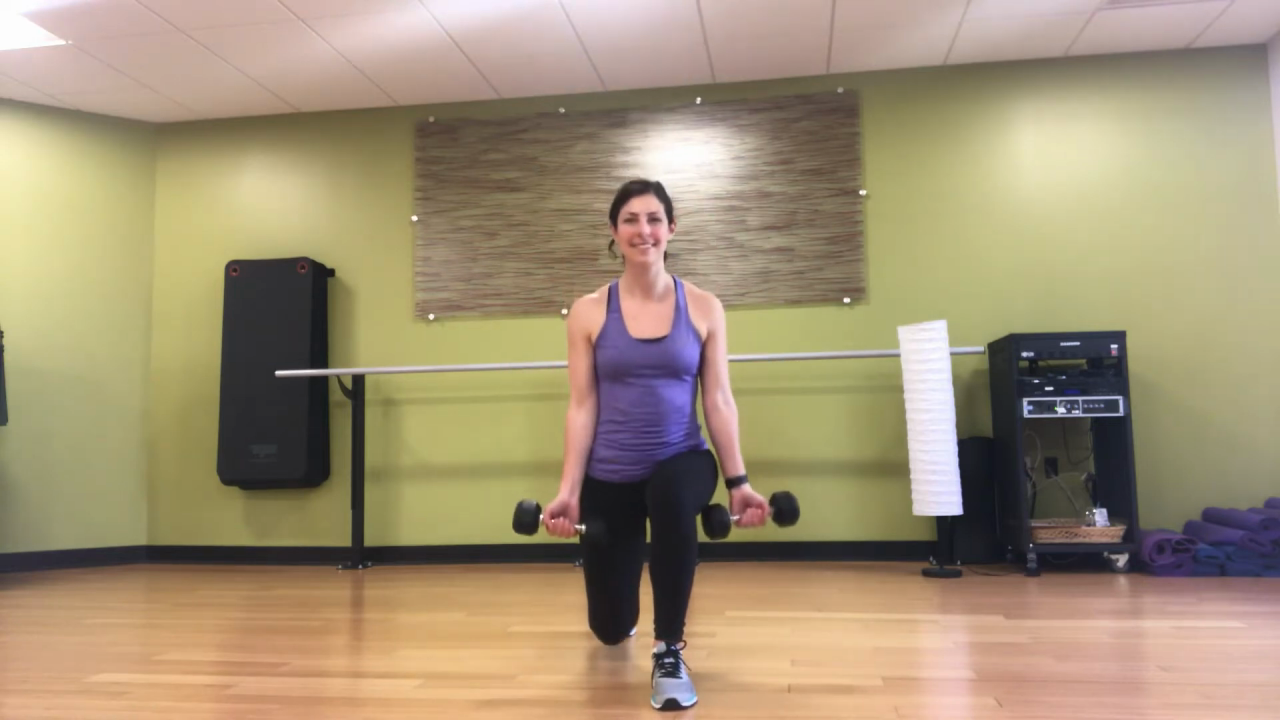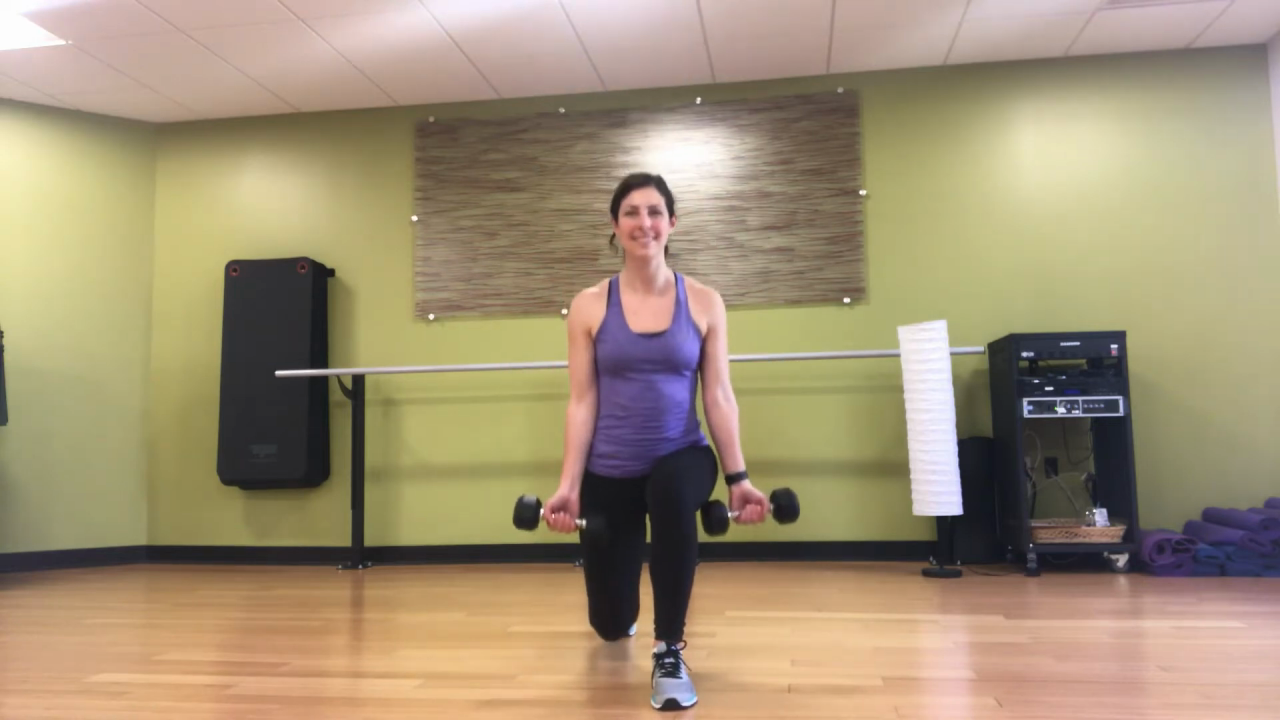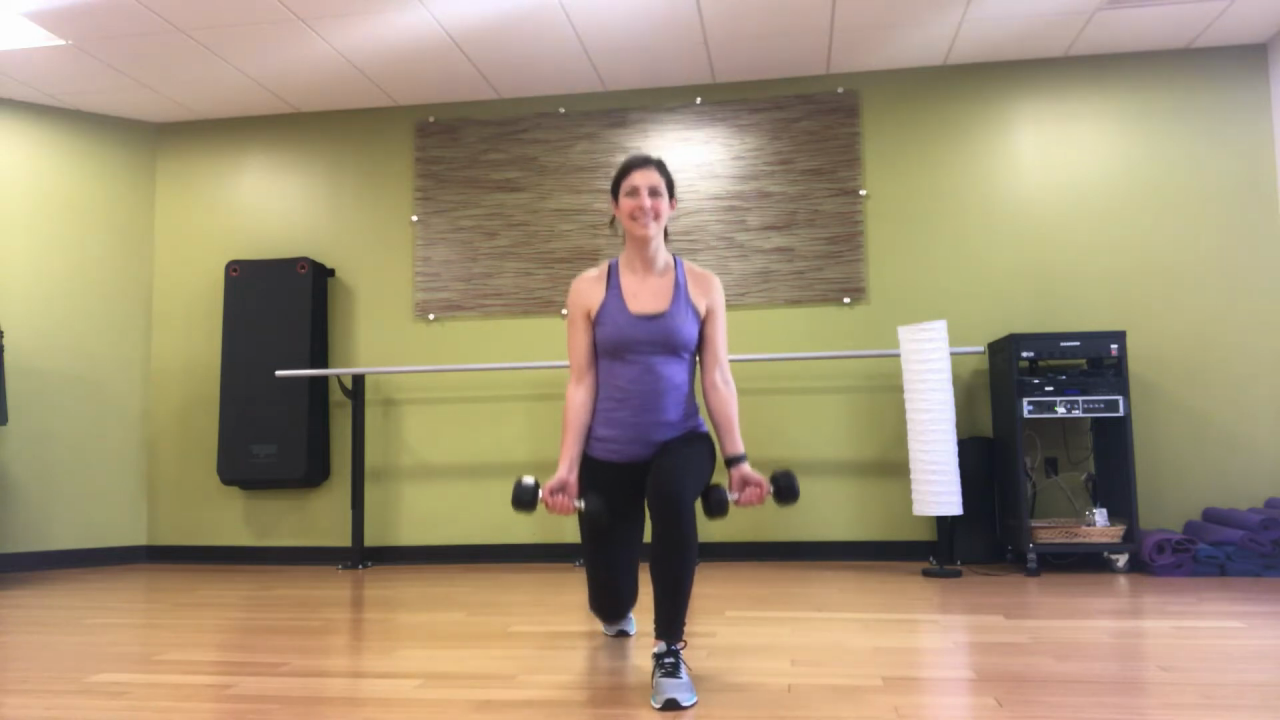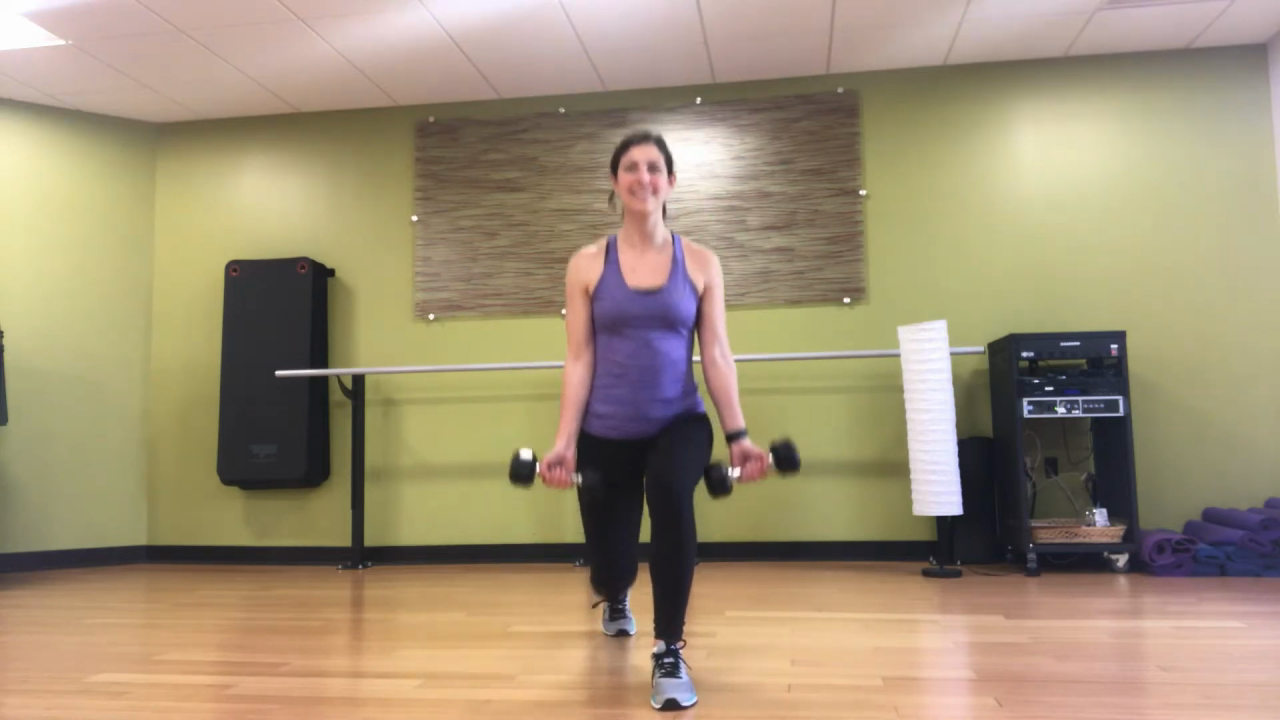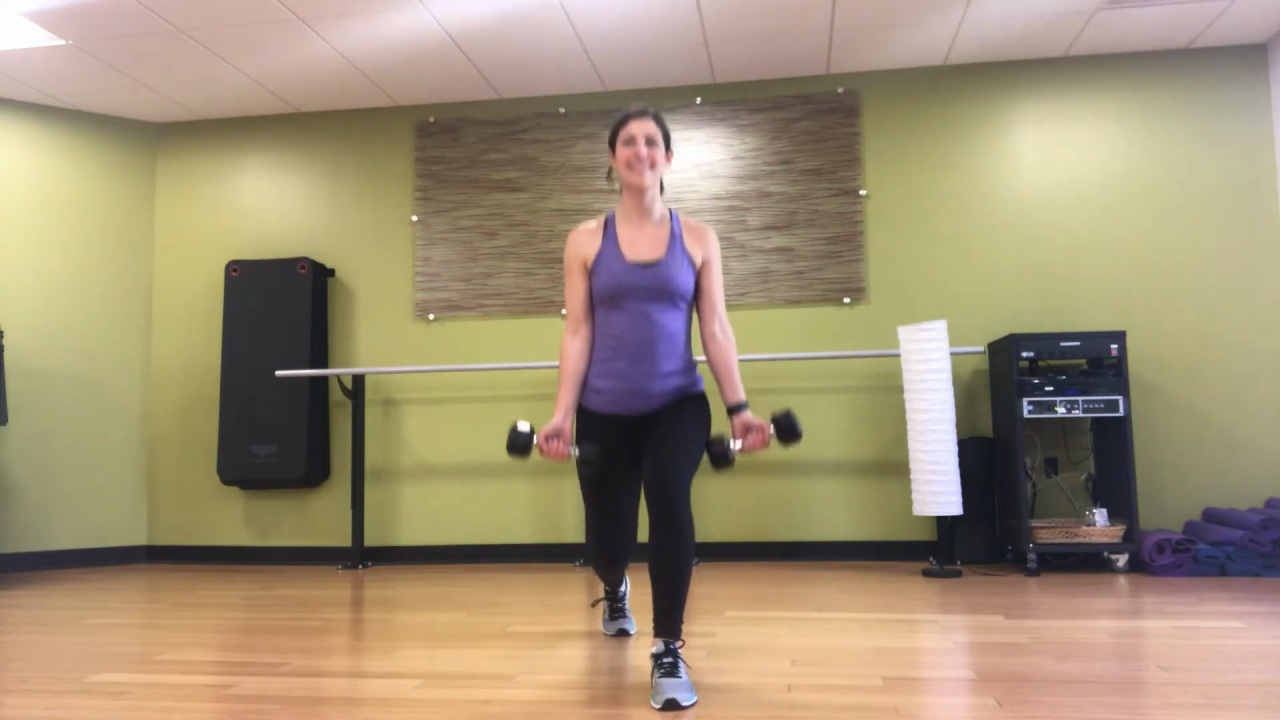
dt=0.1s
person 1, frame 1
left shoulder: (704, 308)
right shoulder: (589, 312)
left elbow: (718, 401)
right elbow: (582, 407)
left wrist: (738, 481)
right wrist: (569, 489)
left hip: (682, 459)
right hip: (608, 476)
left knee: (672, 501)
right knee: (610, 625)
left ankle: (669, 654)
right ankle: (623, 610)
person 1, frame 2
left shoulder: (703, 302)
right shoulder: (589, 305)
left elbow: (718, 395)
right elbow: (582, 402)
left wrist: (737, 478)
right wrist: (569, 484)
left hip: (681, 454)
right hip: (609, 470)
left knee: (672, 502)
right knee: (610, 618)
left ankle: (669, 654)
right ankle: (623, 612)
person 1, frame 3
left shoulder: (703, 286)
right shoulder: (589, 288)
left elbow: (717, 379)
right elbow: (581, 384)
left wrist: (737, 460)
right wrist: (567, 466)
left hip: (680, 442)
right hip: (608, 456)
left knee: (672, 497)
right knee: (610, 604)
left ankle: (669, 653)
right ankle: (622, 605)
person 1, frame 4
left shoulder: (699, 262)
right shoulder: (588, 264)
left elbow: (716, 353)
right elbow: (579, 359)
left wrist: (737, 434)
right wrist: (565, 439)
left hip: (678, 422)
right hip: (607, 432)
left knee: (670, 499)
right knee: (609, 561)
left ankle: (669, 653)
right ankle: (617, 599)
person 1, frame 5
left shoulder: (698, 238)
right shoulder: (586, 240)
left elbow: (715, 328)
right elbow: (577, 334)
left wrist: (738, 406)
right wrist: (562, 413)
left hip: (677, 403)
right hip: (605, 411)
left knee: (668, 494)
right knee: (608, 538)
left ankle: (668, 652)
right ankle: (616, 592)
